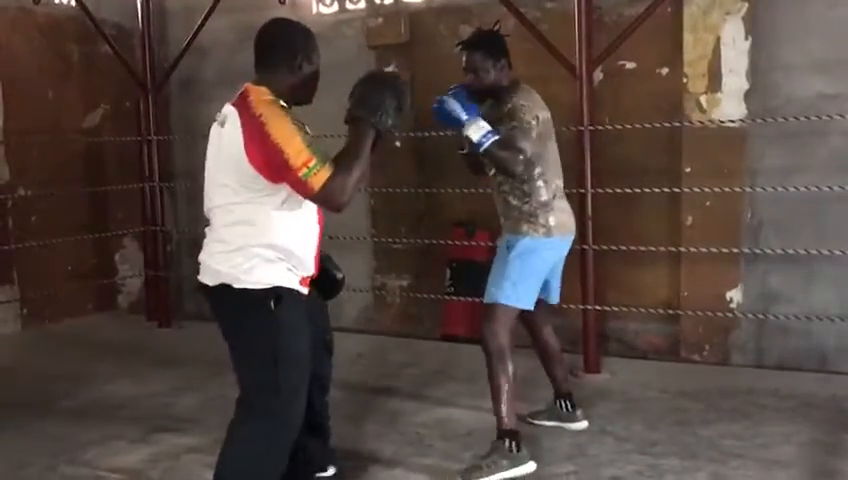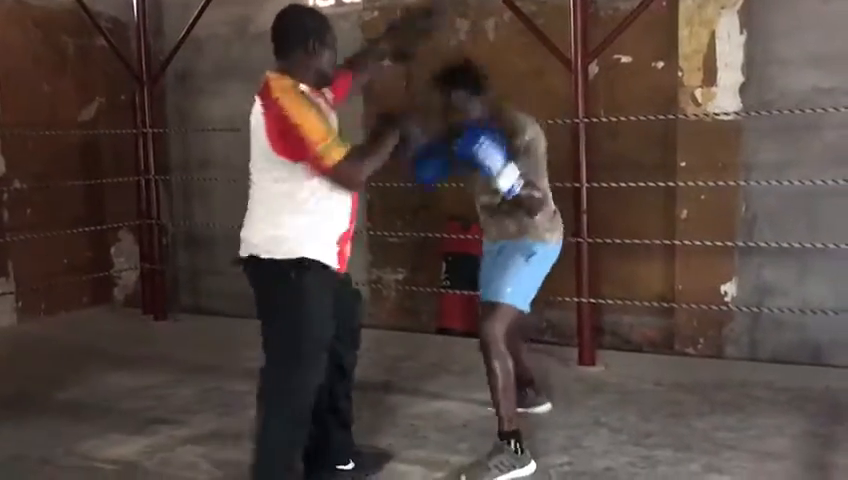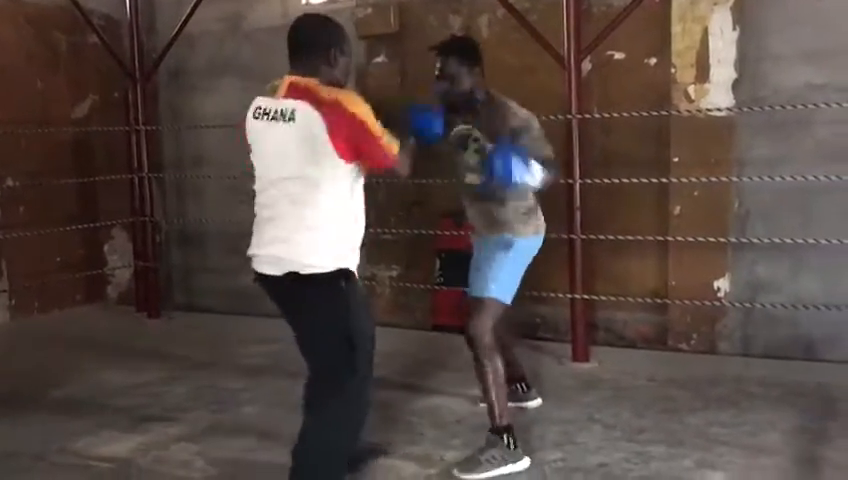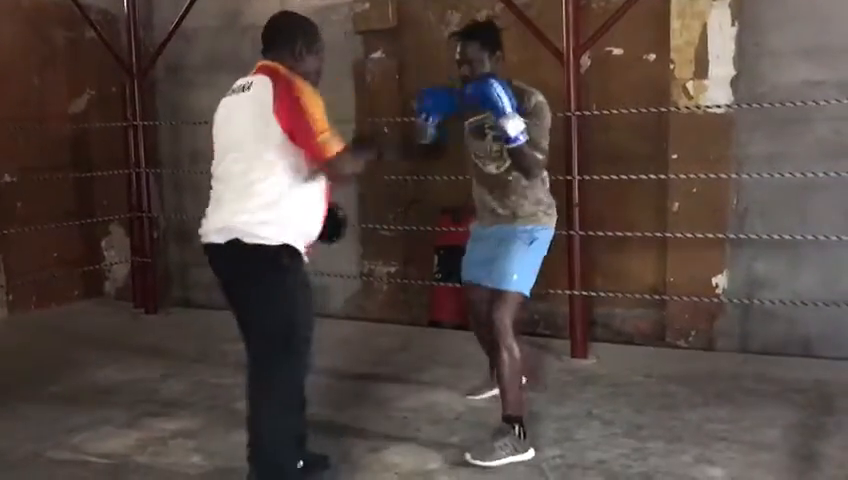
dt=0.5s
person 1, frame 1
left shoulder: (244, 110)
right shoulder: (267, 117)
right elbow: (335, 193)
left wrist: (316, 230)
right wrist: (366, 127)
left hip: (268, 279)
right hip: (255, 286)
left knee: (302, 371)
right knee: (273, 405)
person 1, frame 2
left shoulder: (310, 90)
right shoulder: (286, 102)
left elbow: (351, 68)
right elbow: (350, 174)
left wrist: (395, 39)
right wrist: (392, 133)
left hip: (318, 257)
right hip: (287, 261)
left knee: (337, 357)
right knee: (294, 374)
person 1, frame 3
left shoulder: (261, 107)
right shoulder: (340, 109)
right elbow: (399, 165)
right wrist: (404, 133)
left hip: (275, 261)
right hip: (317, 269)
left knee: (334, 367)
right knee: (345, 380)
person 1, frame 4
left shoulder: (237, 96)
right shoulder: (291, 90)
right elbow: (338, 165)
left wrist: (317, 213)
right wrist: (369, 151)
left hip: (227, 239)
right hip: (263, 246)
left knee: (278, 353)
right knee: (281, 361)
person 2, frame 1
left shoulder: (521, 105)
right shoulder: (501, 106)
left elbow: (515, 167)
right elbow: (480, 167)
left wrist: (474, 125)
right wrist: (465, 128)
left hip: (534, 231)
right hip: (549, 229)
left knee: (494, 330)
right knee: (536, 318)
right ankle: (566, 405)
person 2, frame 2
left shoulder: (522, 131)
right shoulder: (461, 131)
left elbow: (533, 202)
left wrist: (499, 169)
right wrist: (430, 167)
left hip: (534, 240)
right hip: (499, 237)
left knee: (490, 332)
right knee: (498, 322)
right ankle: (529, 392)
person 2, frame 3
left shoulder: (509, 115)
right shoulder: (452, 113)
left elbow: (546, 166)
left wrist: (522, 172)
right wrist: (428, 127)
left hip: (515, 233)
right hip: (486, 233)
left knee: (478, 327)
right knee: (485, 317)
right ankle: (520, 387)
person 2, frame 4
left shoulder: (530, 102)
right shoulder: (463, 98)
left elbow: (535, 169)
right elbow: (430, 148)
left wrist: (506, 119)
right wrist: (429, 117)
left hip: (527, 224)
right hip: (487, 222)
left knee: (498, 318)
right knee: (474, 304)
left ankle: (514, 434)
right ankle: (502, 374)
